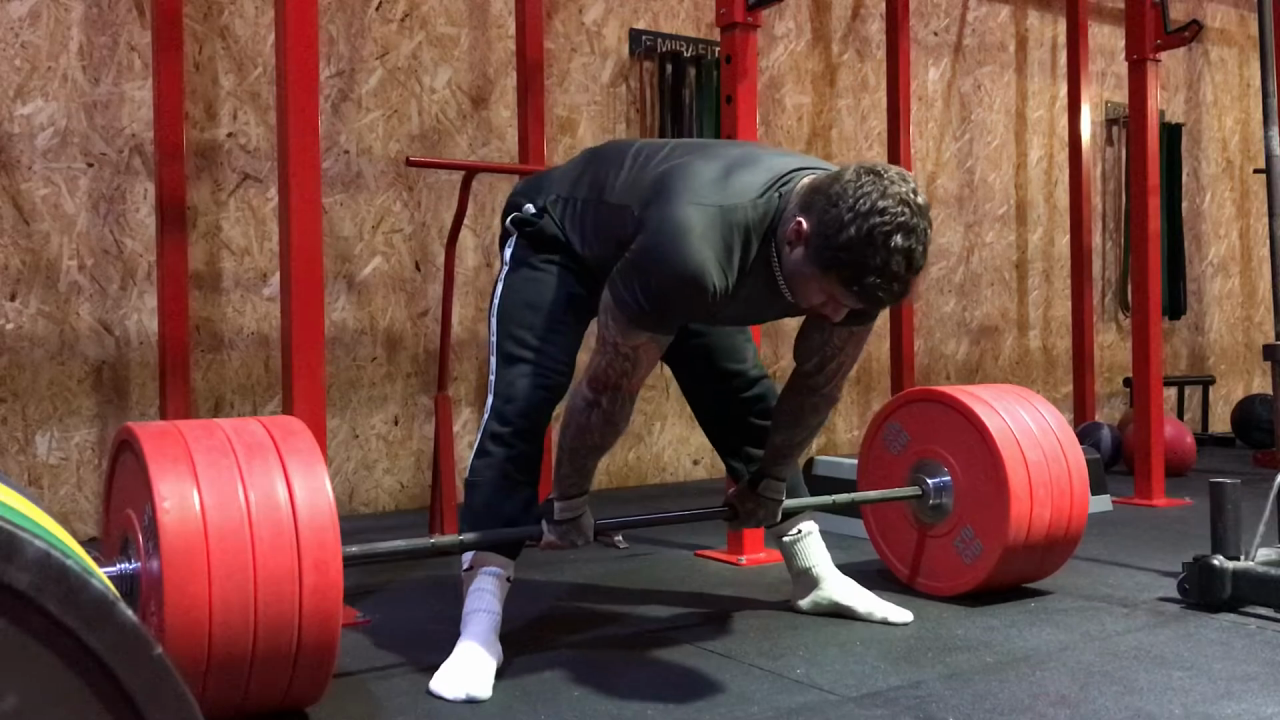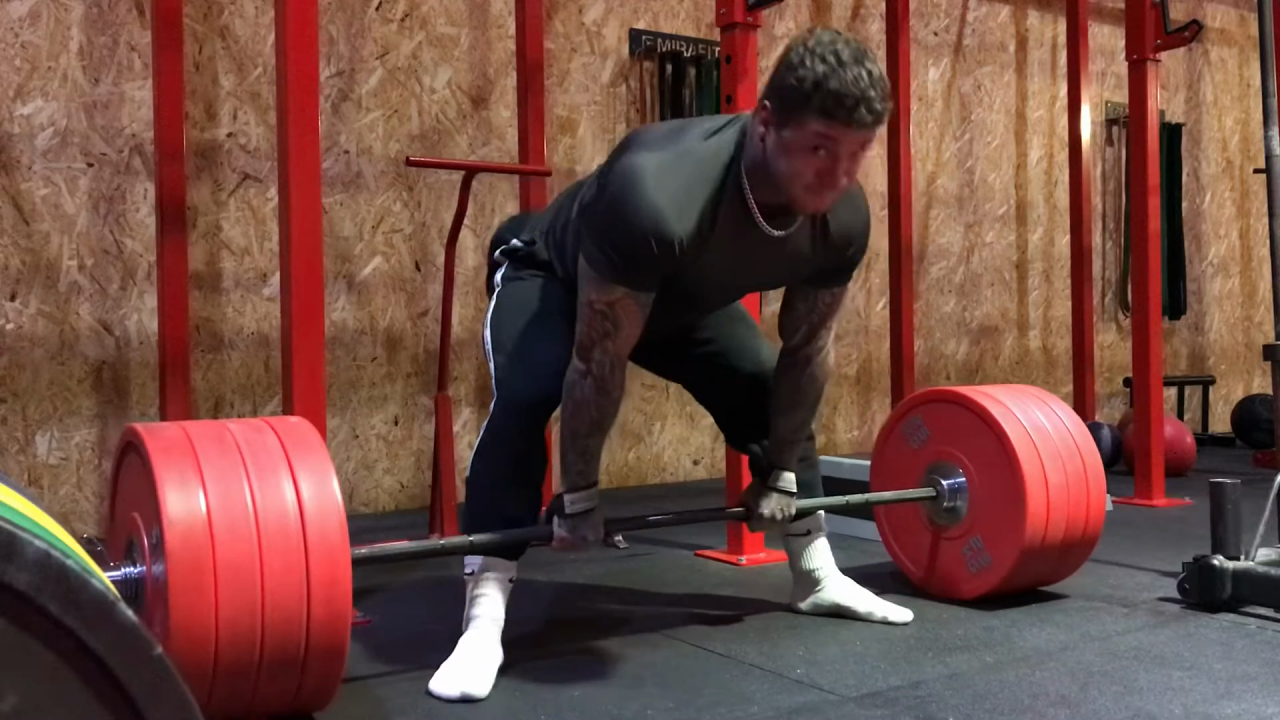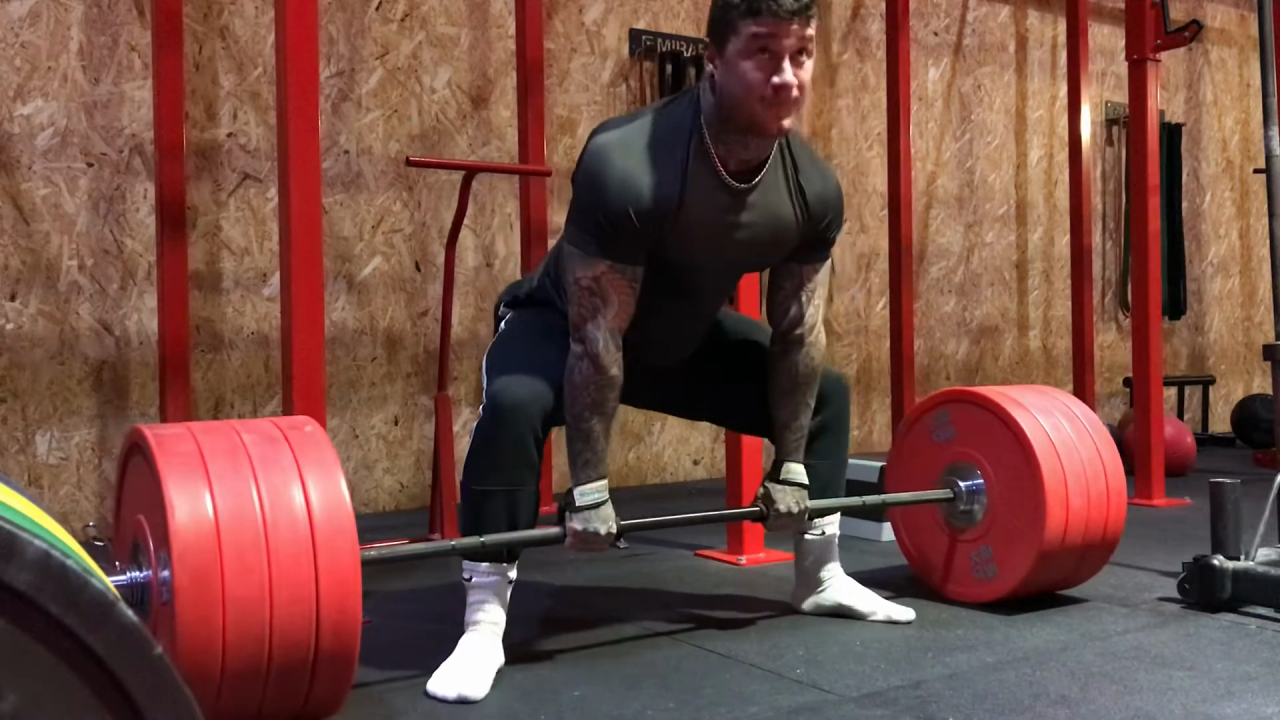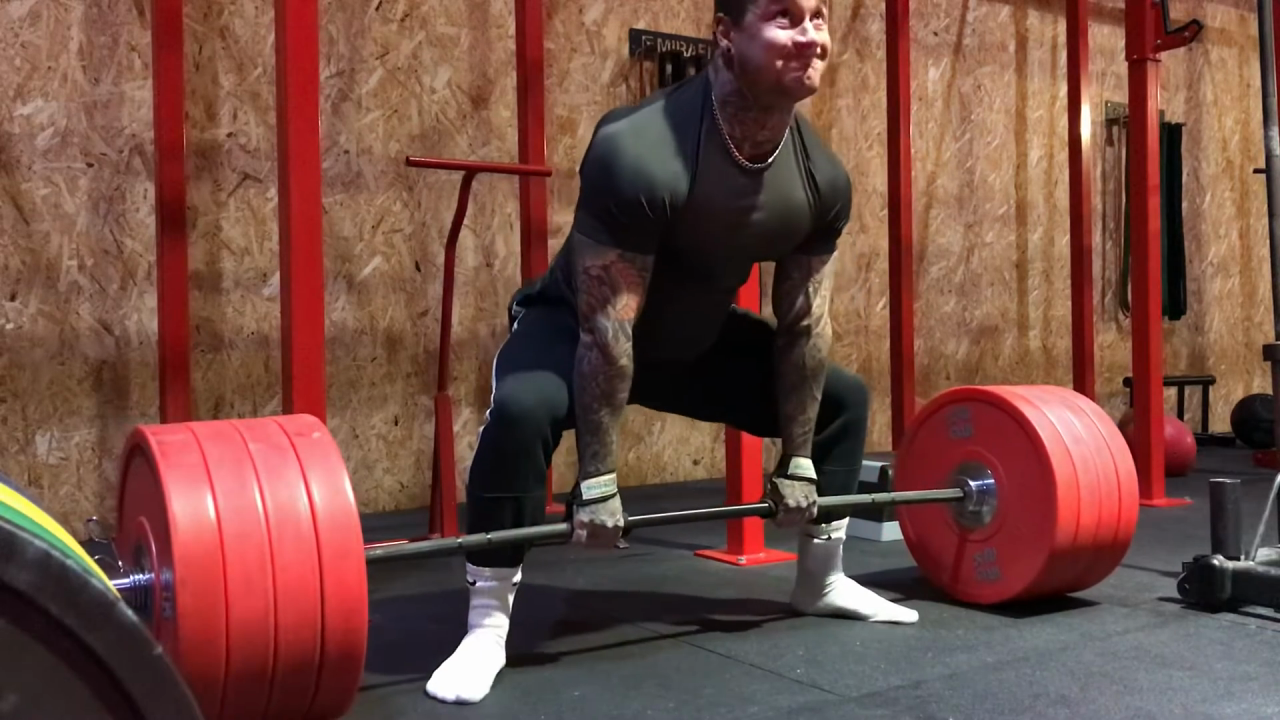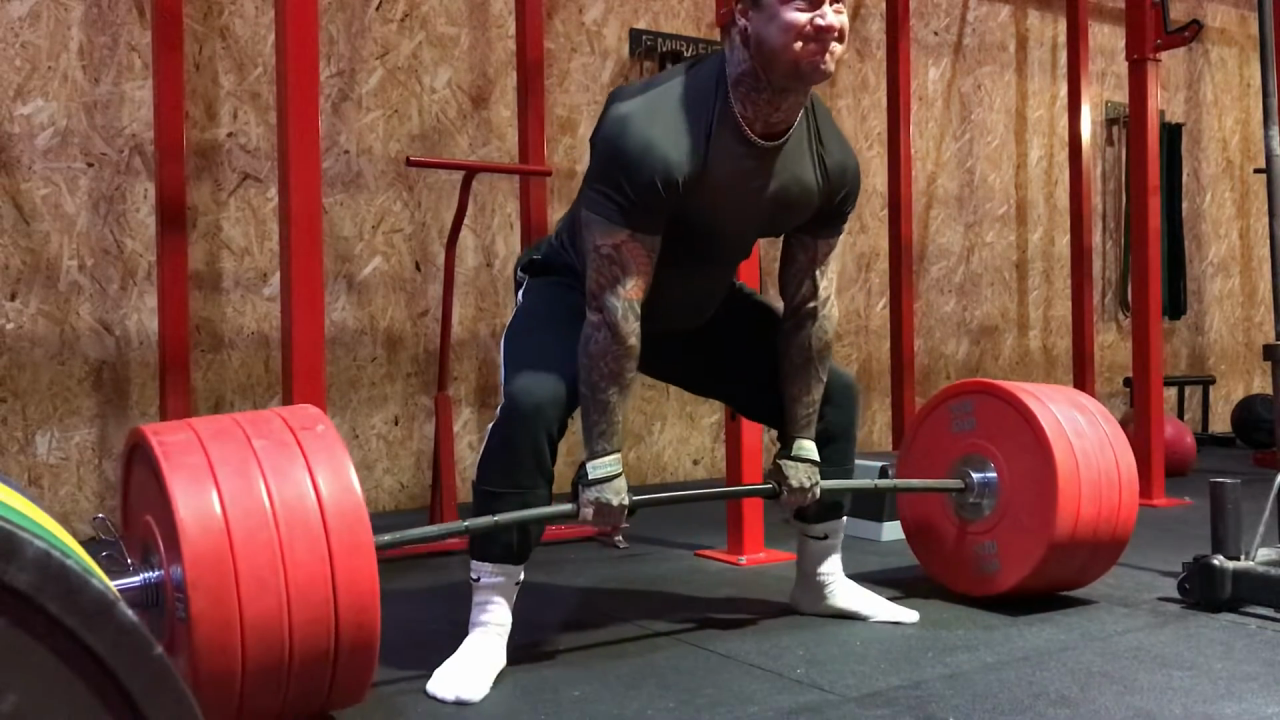
dt=0.7s
person 1, frame 1
left shoulder: (855, 251)
right shoulder: (691, 245)
left elbow: (817, 382)
right elbow: (609, 389)
left wrist: (770, 482)
right wrist: (568, 503)
left hip: (677, 272)
right hip: (558, 236)
left knee: (751, 398)
right knee: (524, 402)
left ankle: (815, 576)
right ankle: (481, 620)
person 1, frame 2
left shoulder: (842, 220)
right shoulder: (657, 193)
left elbow: (805, 351)
right elbow: (599, 364)
left wrist: (781, 473)
right wrist: (579, 496)
left hip: (682, 297)
right hip: (551, 275)
left knee: (775, 399)
right knee: (525, 401)
left ankle: (817, 577)
right ankle: (484, 618)
person 1, frame 3
left shoulder: (812, 189)
right shoulder: (627, 165)
left elbow: (797, 335)
right elbow: (596, 339)
left wrist: (789, 466)
right wrist: (589, 489)
left hip: (685, 336)
right hip: (561, 324)
left knee: (823, 392)
right knee: (515, 402)
left ankle: (820, 578)
right ankle: (485, 620)
person 1, frame 4
left shoulder: (822, 178)
right shoulder: (639, 152)
left elbow: (803, 325)
right elbow: (606, 330)
left wrist: (797, 462)
right wrist: (597, 482)
left hip: (697, 336)
right hip: (575, 323)
left knee: (842, 397)
right knee: (523, 410)
left ankle: (822, 581)
right ankle: (487, 625)
person 1, frame 5
left shoulder: (831, 160)
right shoulder: (651, 131)
left elbow: (810, 306)
right elbow: (614, 310)
left wrist: (801, 445)
right wrist: (604, 463)
left hip: (701, 302)
right hip: (578, 289)
left knee: (831, 392)
right knee: (534, 403)
left ankle: (821, 578)
right ankle: (489, 625)
